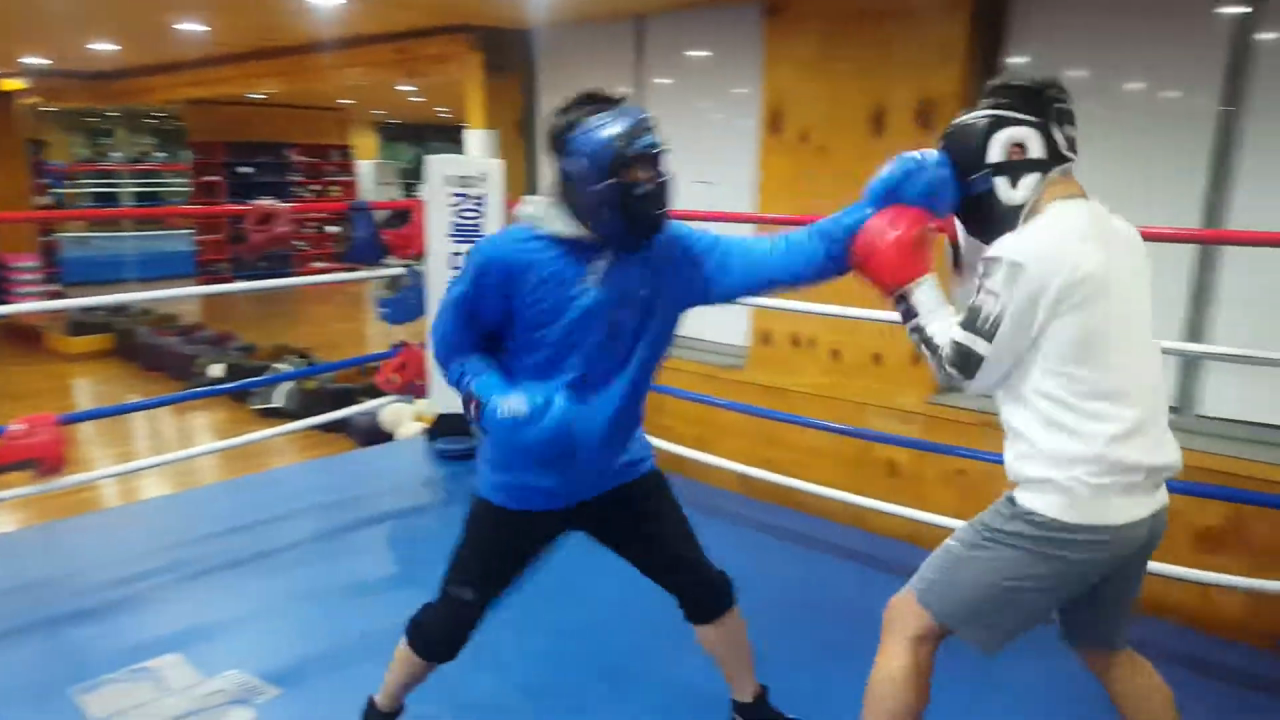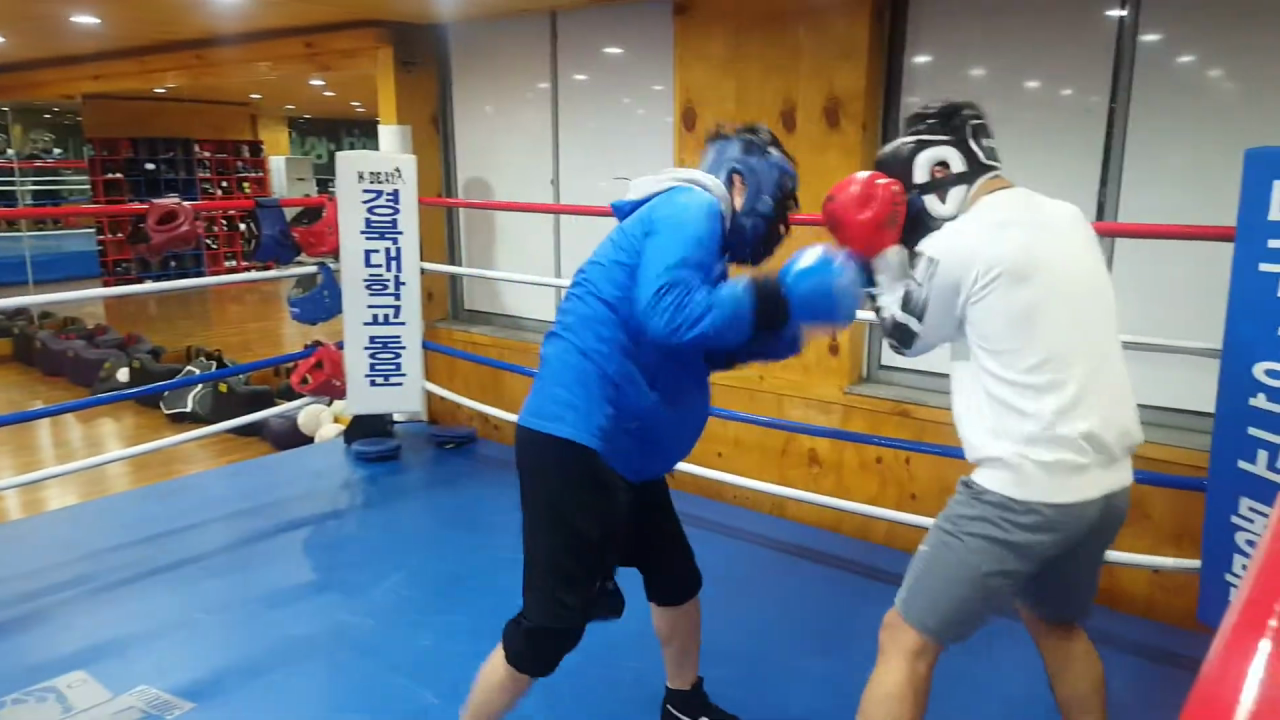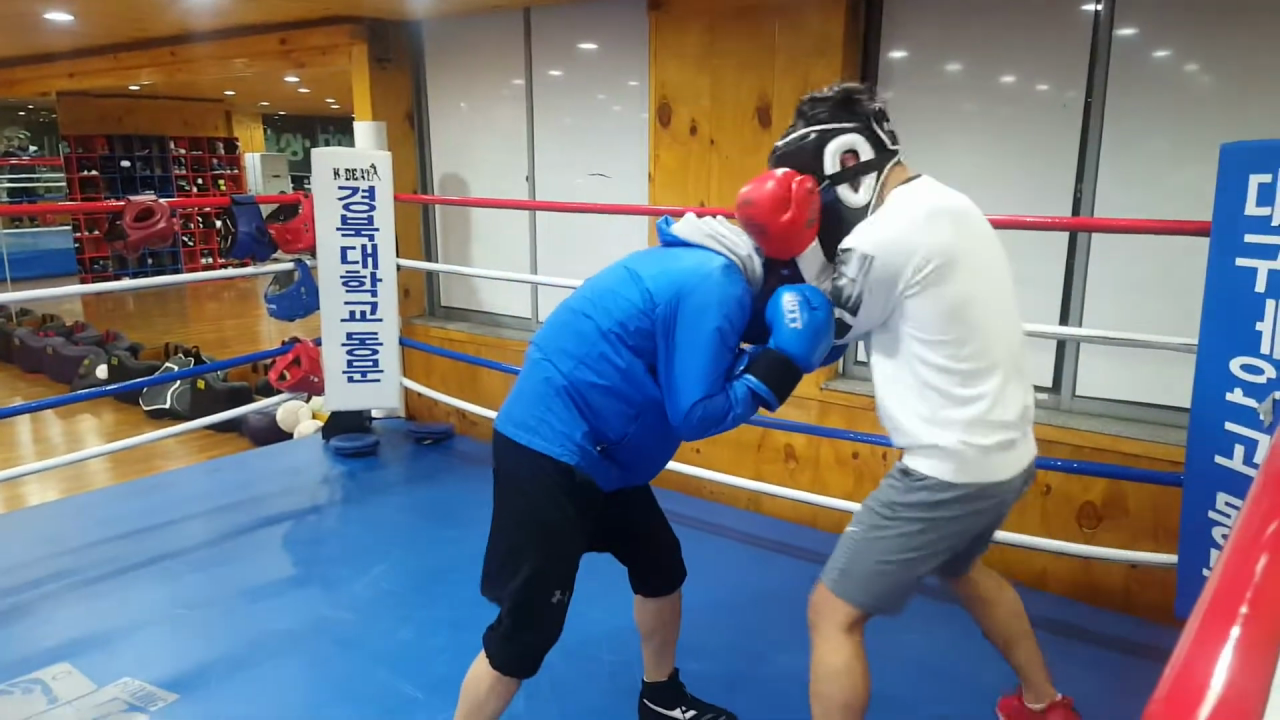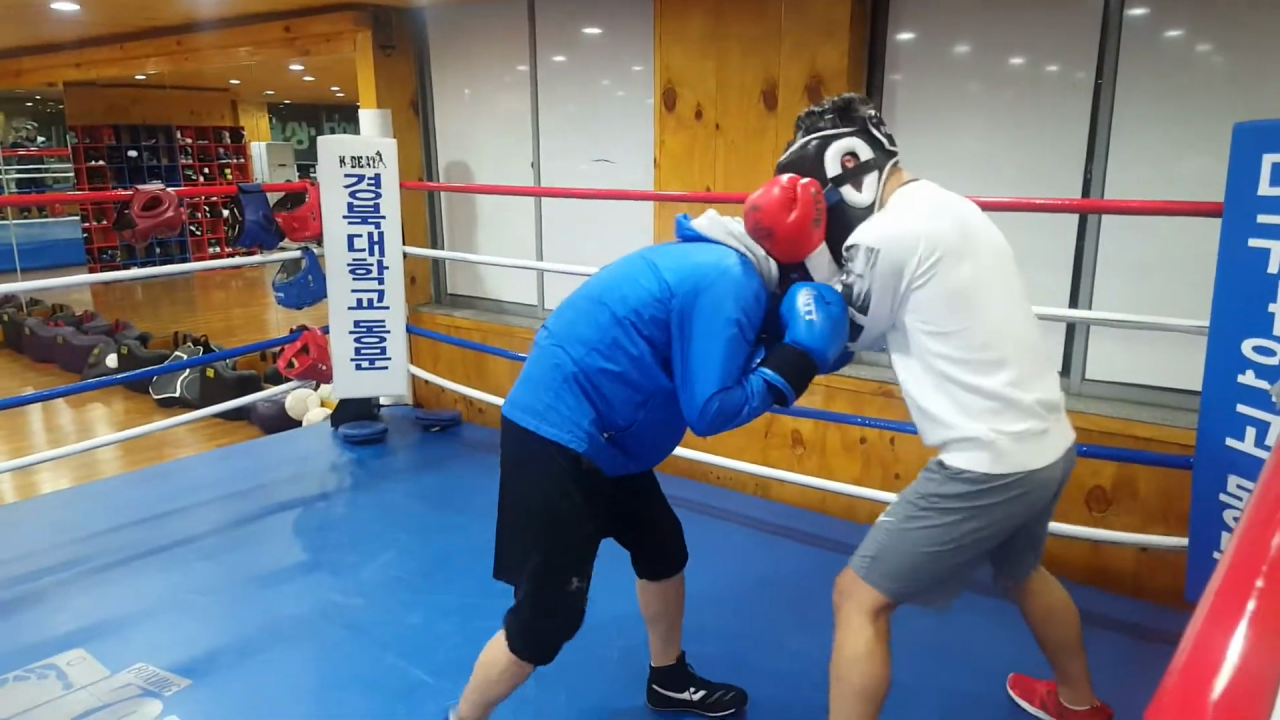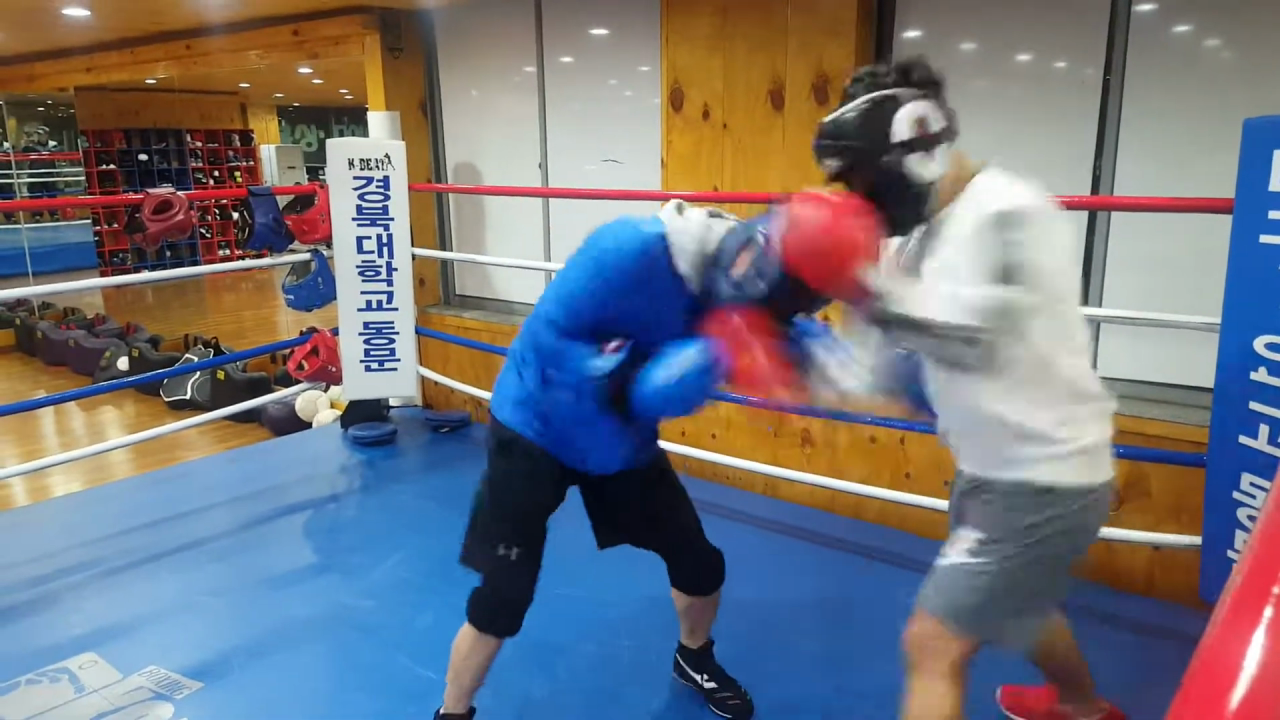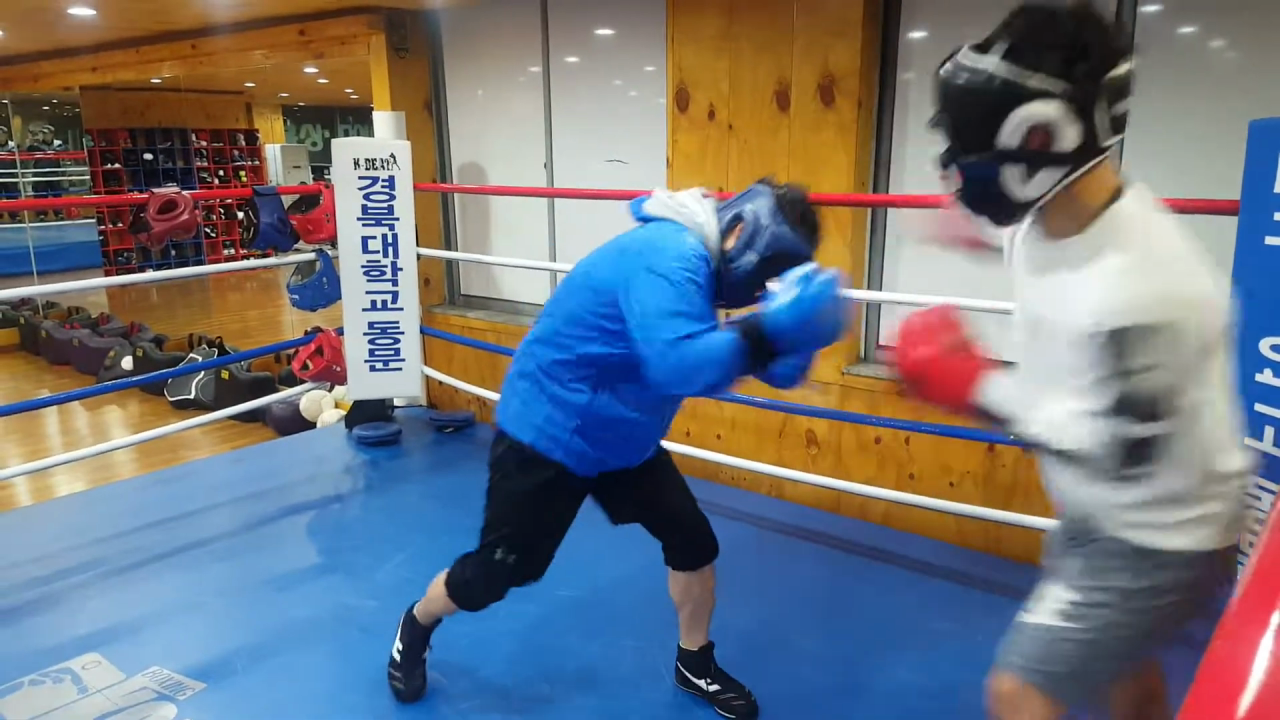
dt=0.4s
person 1, frame 1
left shoulder: (1027, 253)
right shoulder: (1115, 233)
left elbow: (967, 368)
left wrist: (912, 284)
right wrist: (976, 243)
left hip: (1063, 512)
right hip: (1138, 504)
left knee: (909, 625)
right knee: (1105, 650)
person 1, frame 2
left shoulder: (956, 247)
right shoulder: (1066, 219)
left elbow: (903, 334)
left wrist: (877, 249)
right wrist: (893, 246)
left hip: (1024, 491)
right hip: (1105, 481)
left knee: (906, 640)
right knee: (1055, 623)
person 1, frame 3
left shoulder: (883, 240)
right shoulder: (950, 207)
right wrist: (807, 245)
left hip: (949, 469)
right hip: (1004, 453)
left knee: (832, 613)
right knee: (960, 569)
person 1, frame 4
left shoulder: (885, 236)
right shoulder: (948, 207)
left elbow: (847, 336)
left hip: (990, 464)
right hip: (1047, 445)
left knee: (861, 598)
right knee: (1018, 572)
person 1, frame 5
left shoulder: (1008, 211)
right shoulder: (920, 241)
left elbow: (973, 338)
right elbow: (902, 373)
left wrist: (867, 289)
left hip: (1046, 479)
right hip: (994, 471)
left knee: (933, 646)
right knee: (1015, 604)
person 1, frame 6
left shoulder: (1123, 296)
right shoulder: (1058, 215)
left elbow: (1121, 452)
left wrist: (979, 388)
left hip: (1151, 530)
right hip: (1109, 511)
right knee: (1115, 647)
person 2, frame 1
left shoulder: (666, 246)
right shoulder: (509, 254)
left elbow: (776, 262)
right elbow: (454, 345)
left wrist: (875, 205)
right wrist: (498, 401)
left hip: (614, 468)
right hip: (521, 481)
left knee: (704, 587)
right knee: (451, 620)
person 2, frame 2
left shoulder: (688, 221)
right shoulder: (690, 212)
left elbow: (697, 339)
right elbow: (667, 314)
left wrist: (776, 311)
right wrist: (780, 297)
left hip: (623, 449)
right hip: (575, 442)
left knee: (676, 577)
right knee: (554, 619)
person 2, frame 3
left shoulder: (700, 267)
right shoulder: (716, 286)
left elbow: (692, 379)
right elbow: (694, 413)
left wrist: (774, 357)
right wrist: (783, 364)
left hip: (594, 451)
right hip: (548, 451)
left knee: (660, 564)
right knee: (527, 626)
person 2, frame 4
left shoulder: (710, 260)
right shoulder: (729, 281)
left elbow: (695, 376)
right elbow: (711, 410)
left wrist: (778, 352)
right wrist: (795, 362)
left hip: (600, 434)
right hip: (557, 437)
left knee: (663, 548)
right knee: (548, 614)
person 2, frame 5
left shoulder: (751, 314)
right shoulder: (634, 250)
left elbow: (806, 370)
right elbow: (547, 339)
right wrist: (629, 385)
left hip: (623, 444)
right hip: (535, 430)
left knee: (699, 562)
right knee: (502, 592)
left ankle: (694, 661)
person 2, frame 6
left shoulder: (691, 256)
right shoulder: (671, 253)
left elbow: (685, 355)
right elbow: (676, 366)
left wrist: (764, 350)
right wrist: (770, 332)
left hip: (620, 435)
right hip: (548, 432)
left knee: (694, 540)
right knee: (493, 573)
left ankle: (696, 664)
right ankle: (415, 631)
